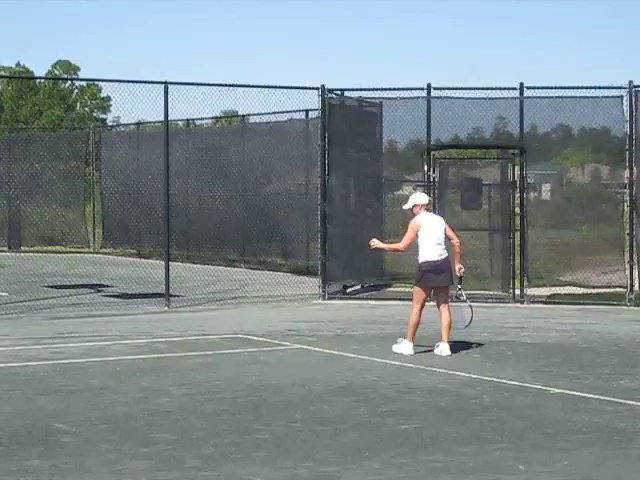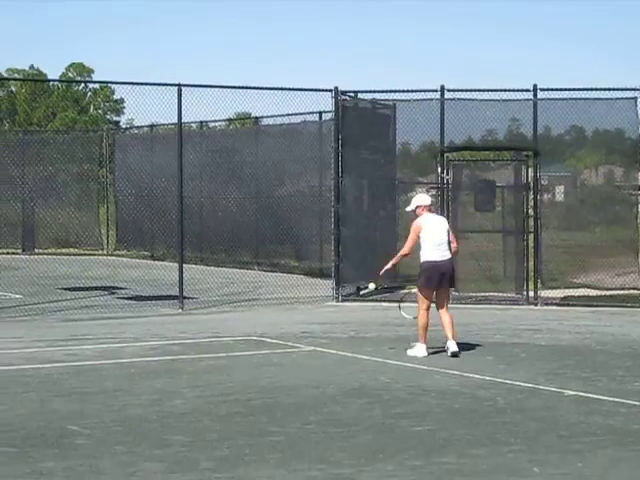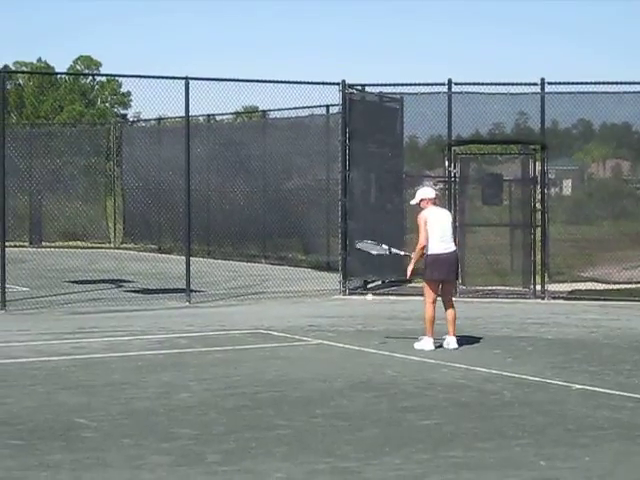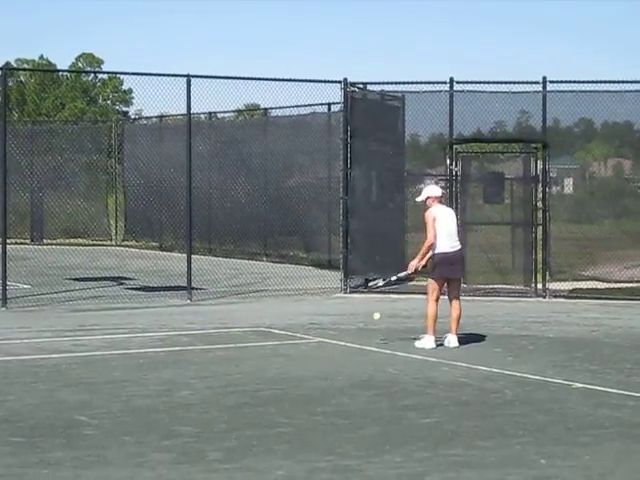
dt=0.3s
person 1, frame 1
left shoulder: (417, 221)
right shoulder: (439, 219)
left elbow: (402, 246)
right elbow: (456, 242)
left wrist: (382, 245)
right wrist: (457, 263)
left hip: (428, 266)
right hip: (444, 264)
left knee: (417, 307)
right knee: (443, 307)
left ankle: (408, 343)
right ankle: (444, 345)
person 1, frame 2
left shoulder: (419, 222)
right shoulder: (443, 220)
left elbow: (406, 250)
right elbow: (454, 245)
left wrist: (391, 263)
left hip: (429, 266)
right hip: (446, 264)
left knee: (423, 308)
right knee: (443, 308)
left ankle: (421, 346)
right ankle: (452, 343)
person 1, frame 3
left shoulder: (423, 215)
right shoulder: (446, 213)
left elbow: (422, 243)
left wrist: (412, 263)
right wrist: (424, 253)
left hip: (435, 259)
right hip: (451, 256)
left knee: (430, 301)
right knee: (448, 300)
left ankle: (428, 339)
right ankle: (451, 338)
person 1, frame 4
left shoulder: (430, 212)
right shoulder: (450, 211)
left elbow: (431, 240)
left wrist: (417, 259)
right wrist: (426, 258)
left hip: (442, 258)
right hip: (457, 255)
left knee: (432, 299)
right knee: (454, 298)
left ankle: (429, 338)
right ankle: (452, 336)
